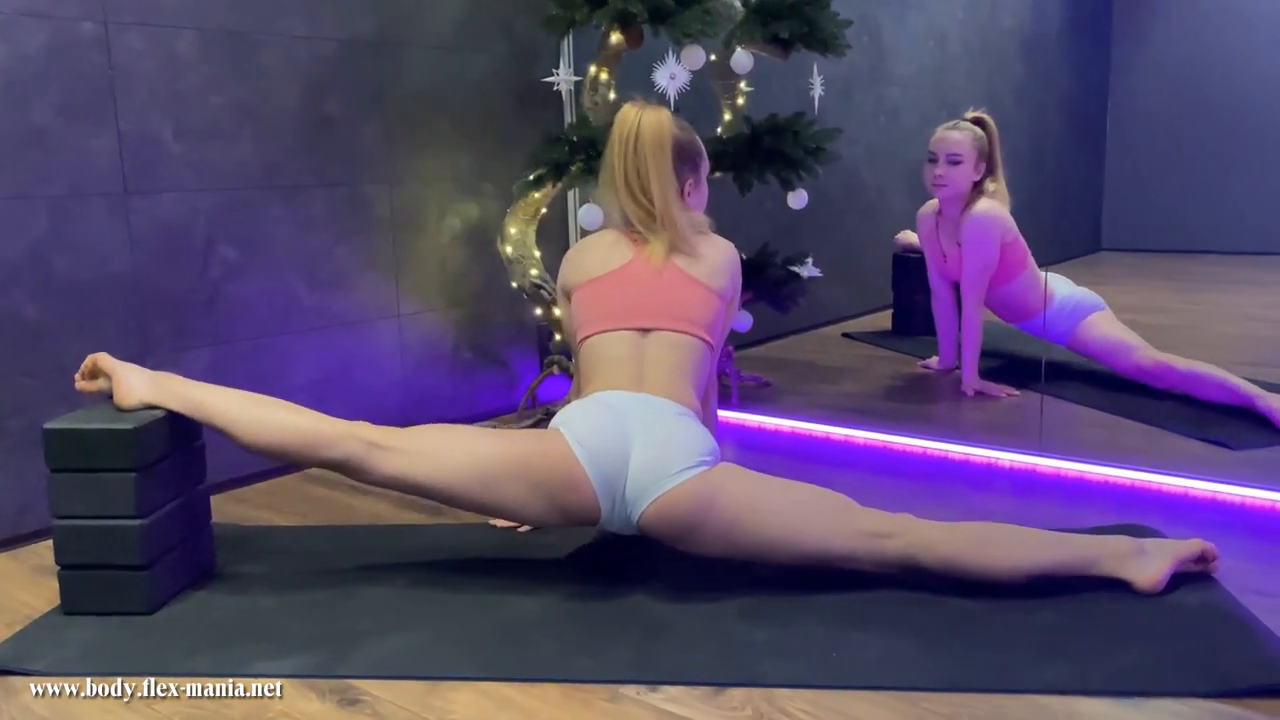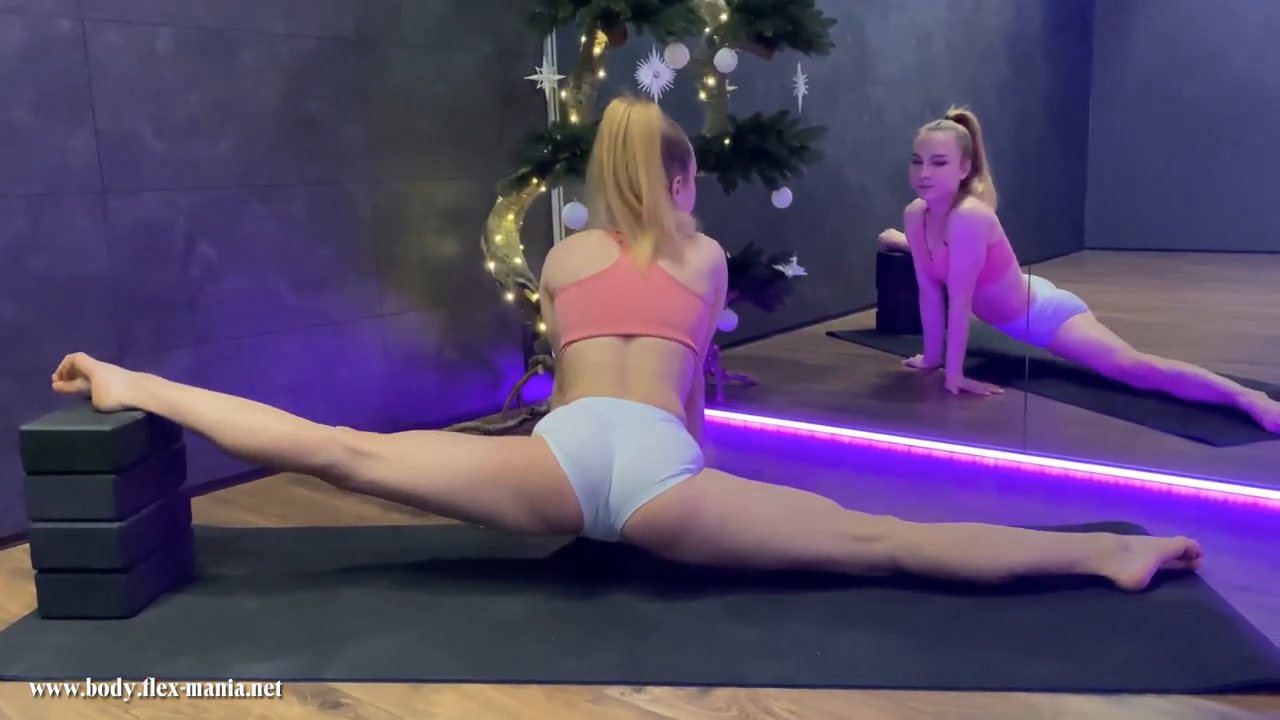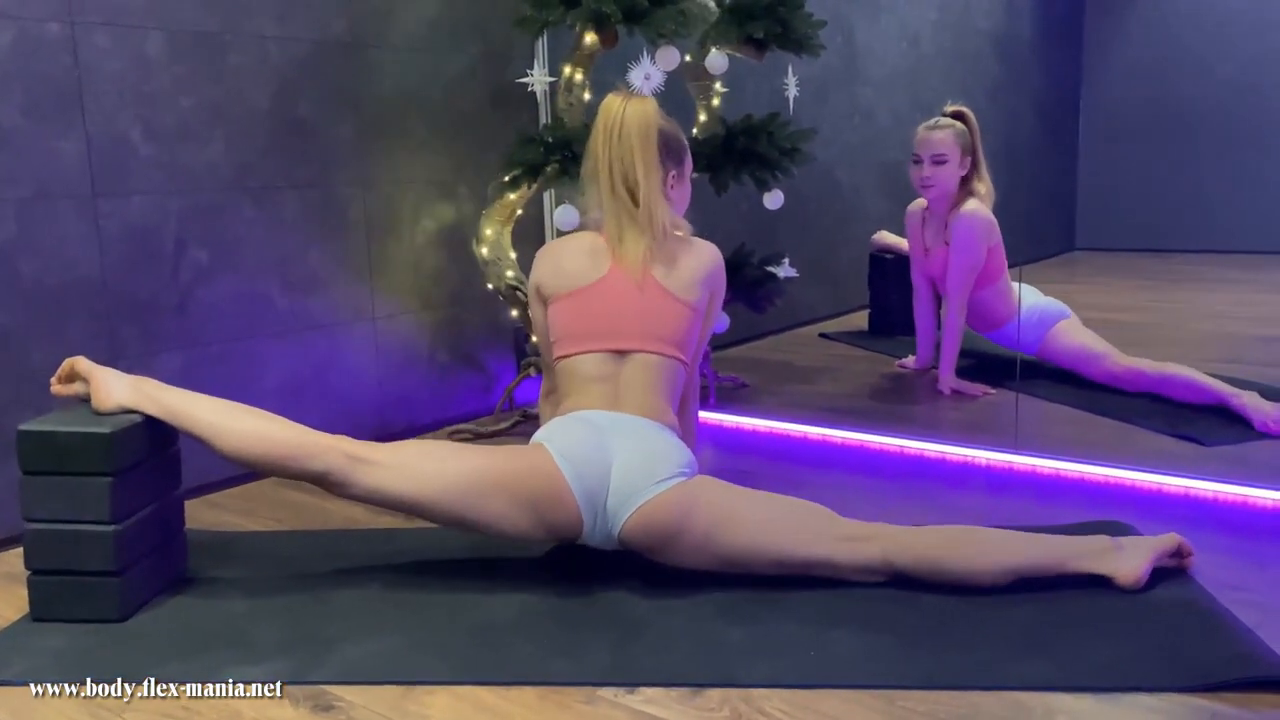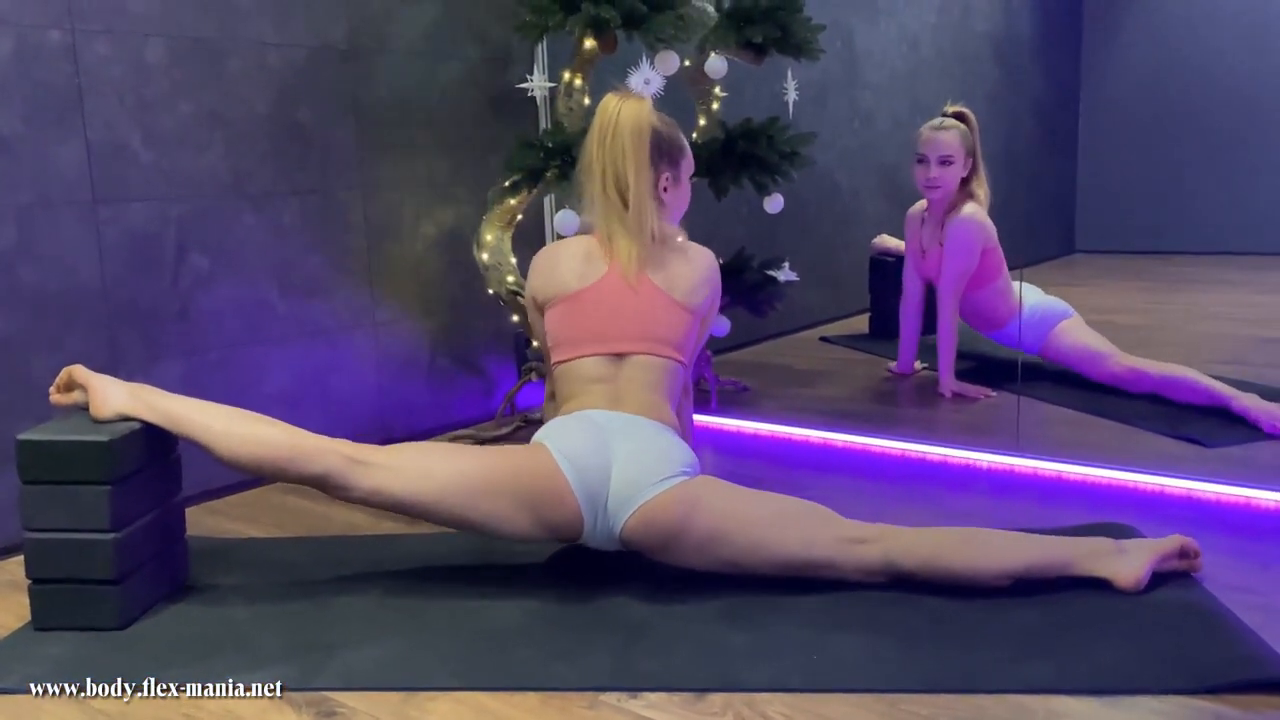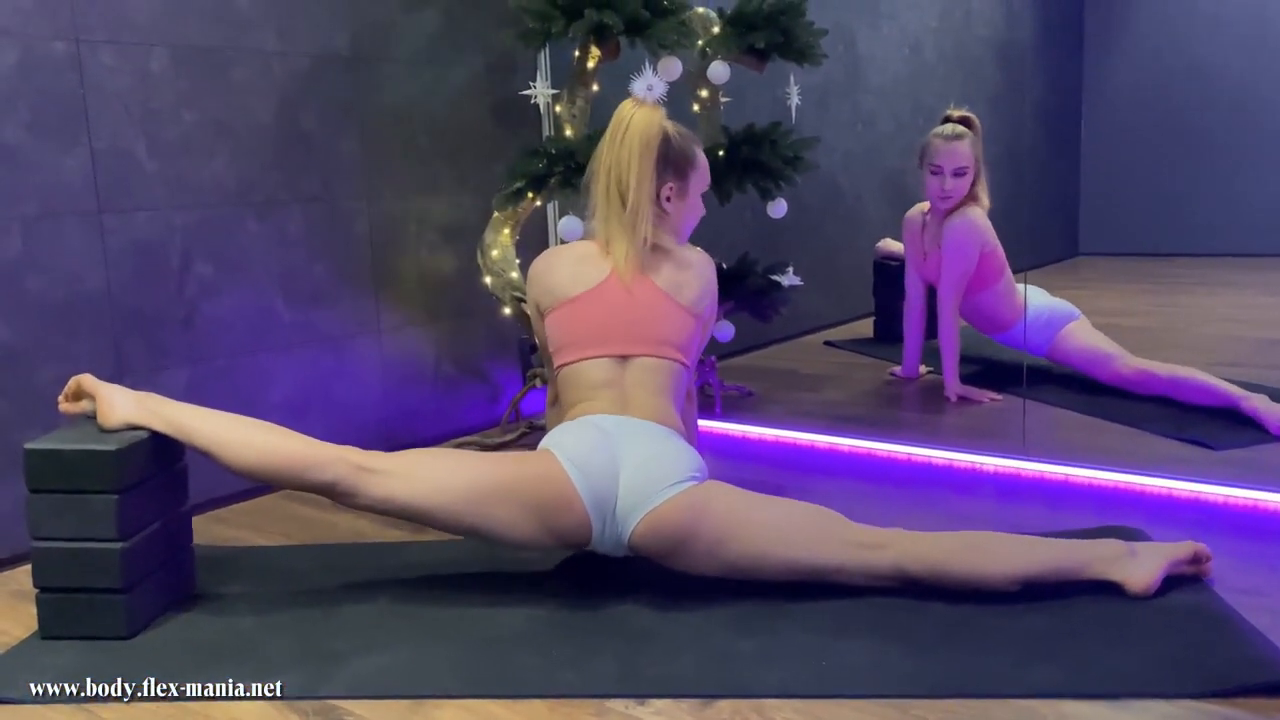
dt=0.5s
person 1, frame 1
left shoulder: (580, 255)
right shoulder: (721, 254)
left hip: (583, 448)
right hip: (674, 462)
left knee: (359, 447)
right knee: (890, 539)
person 1, frame 2
left shoulder: (564, 254)
right shoulder: (707, 255)
left hip: (565, 458)
right hip: (659, 473)
left knee: (341, 452)
right knee: (879, 542)
person 1, frame 3
left shoulder: (551, 259)
right shoulder: (704, 260)
left hip: (560, 469)
right hip: (653, 479)
left knee: (340, 461)
right knee: (872, 548)
person 1, frame 4
left shoulder: (548, 263)
right shoulder: (700, 265)
left hip: (562, 468)
right hip: (657, 481)
left knee: (341, 464)
right knee: (872, 550)
person 1, frame 5
left shoulder: (546, 269)
right shoulder: (696, 273)
left hip: (569, 474)
right hip: (663, 484)
left knee: (346, 474)
right knee: (887, 553)
person 2, frame 1
left shoulder: (984, 216)
right shoulder: (927, 217)
left elbow: (971, 302)
right elbow: (942, 292)
left wrist: (971, 377)
right wrist: (947, 358)
left hip: (1064, 310)
right hip: (1026, 311)
left knee: (1152, 367)
person 2, frame 2
left shoulder: (969, 217)
right shoulder: (914, 215)
left elbow: (958, 301)
right elbow: (929, 289)
left wrist: (954, 374)
right wrist: (931, 355)
left hip: (1045, 312)
right hip: (1009, 312)
left knee: (1133, 366)
right ankle: (903, 243)
person 2, frame 3
left shoulder: (972, 219)
right shoulder: (916, 214)
left elbow: (955, 302)
right elbow: (922, 289)
left wrist: (947, 375)
right wrist: (924, 355)
left hip: (1032, 320)
right hip: (997, 322)
left knee: (1123, 371)
left ankle: (1242, 400)
right ankle: (897, 244)
person 2, frame 4
left shoulder: (967, 222)
right shoulder: (916, 216)
left elbow: (947, 302)
right elbow: (912, 292)
left wrist: (947, 378)
right wrist: (904, 361)
left hip: (1033, 320)
right hip: (1000, 317)
left knee: (1124, 371)
left ankle: (1243, 402)
right ankle: (897, 246)
person 2, frame 5
left shoulder: (966, 224)
right shoulder: (915, 219)
left elbow: (947, 305)
right elbow: (915, 295)
left wrist: (952, 382)
right wrist: (910, 365)
left hip: (1038, 320)
right hip: (1007, 316)
left knee: (1134, 373)
